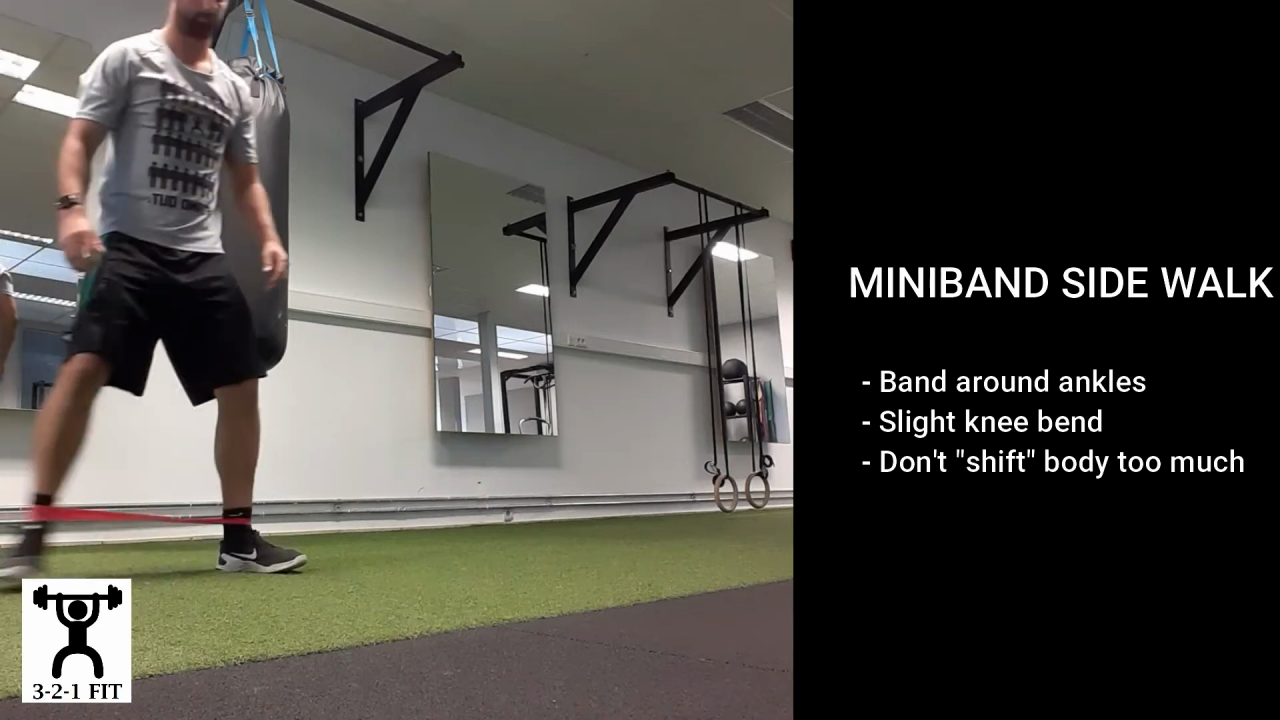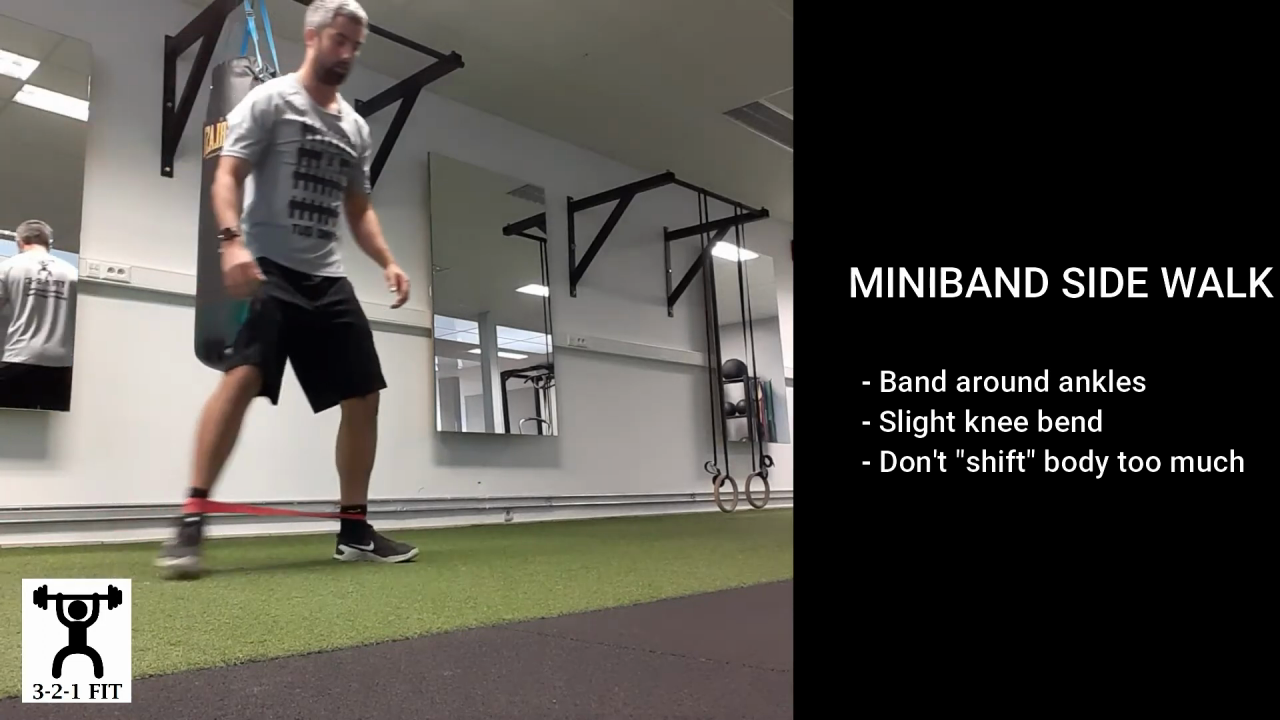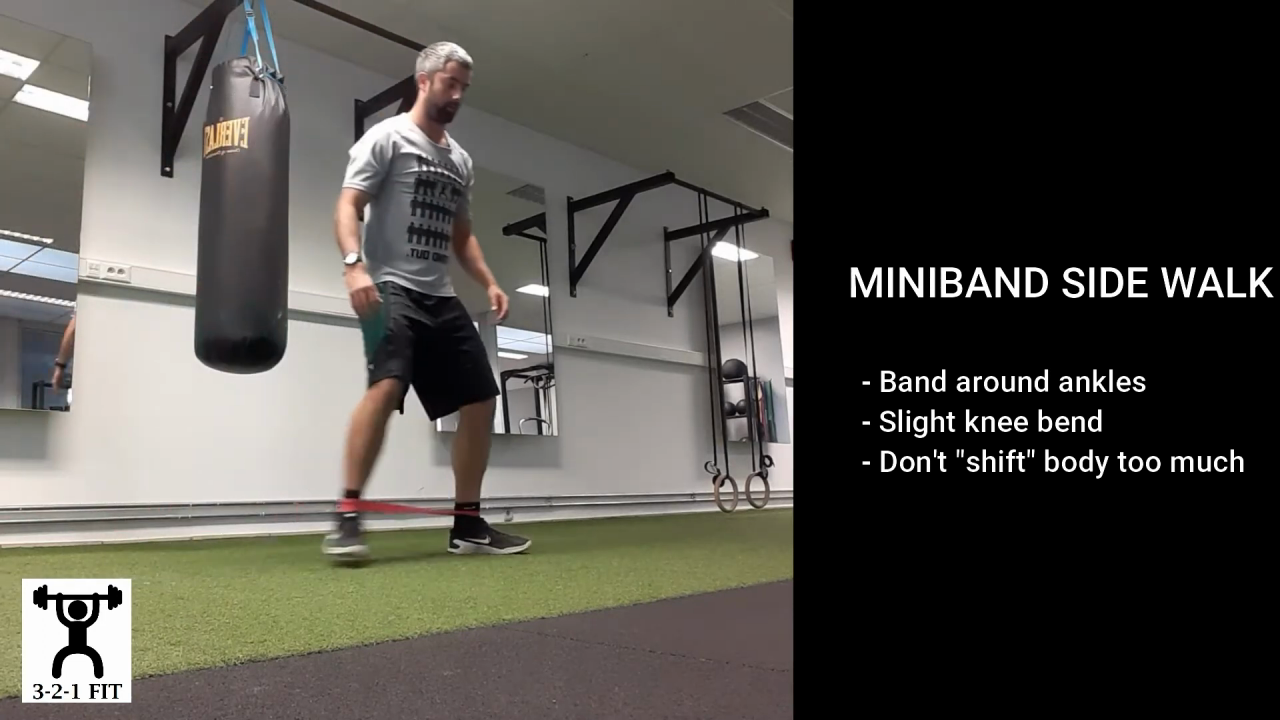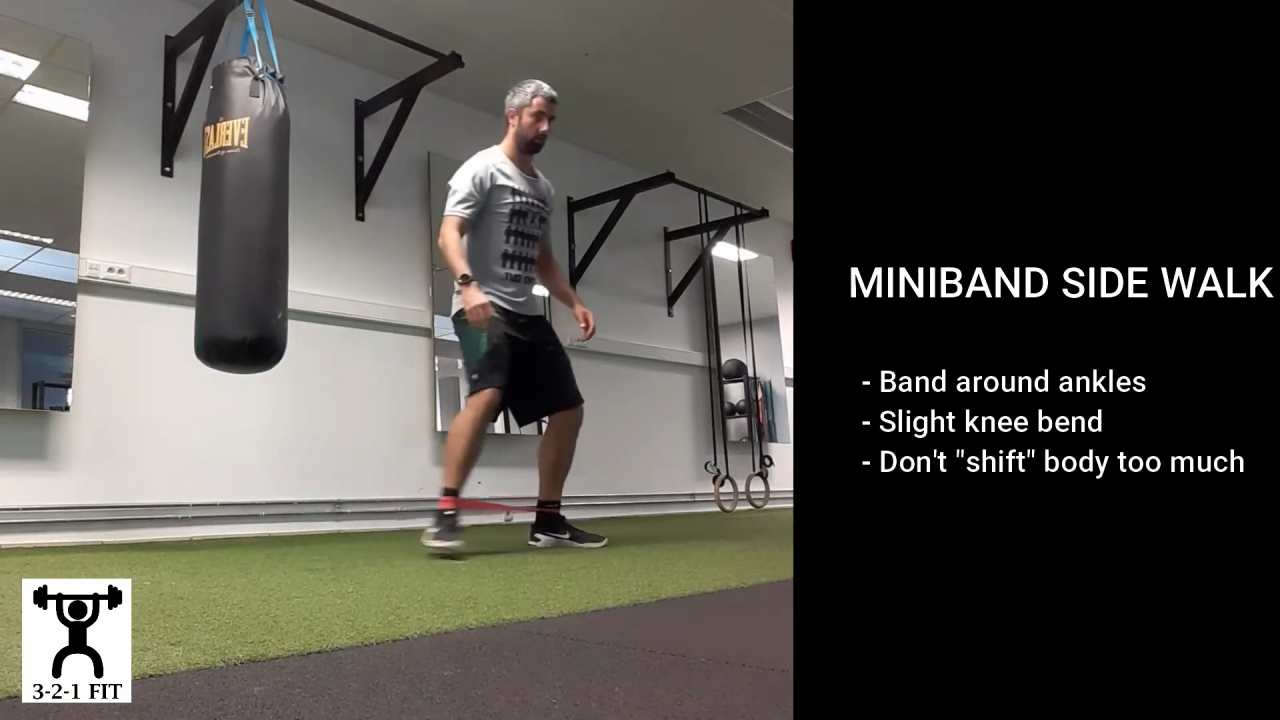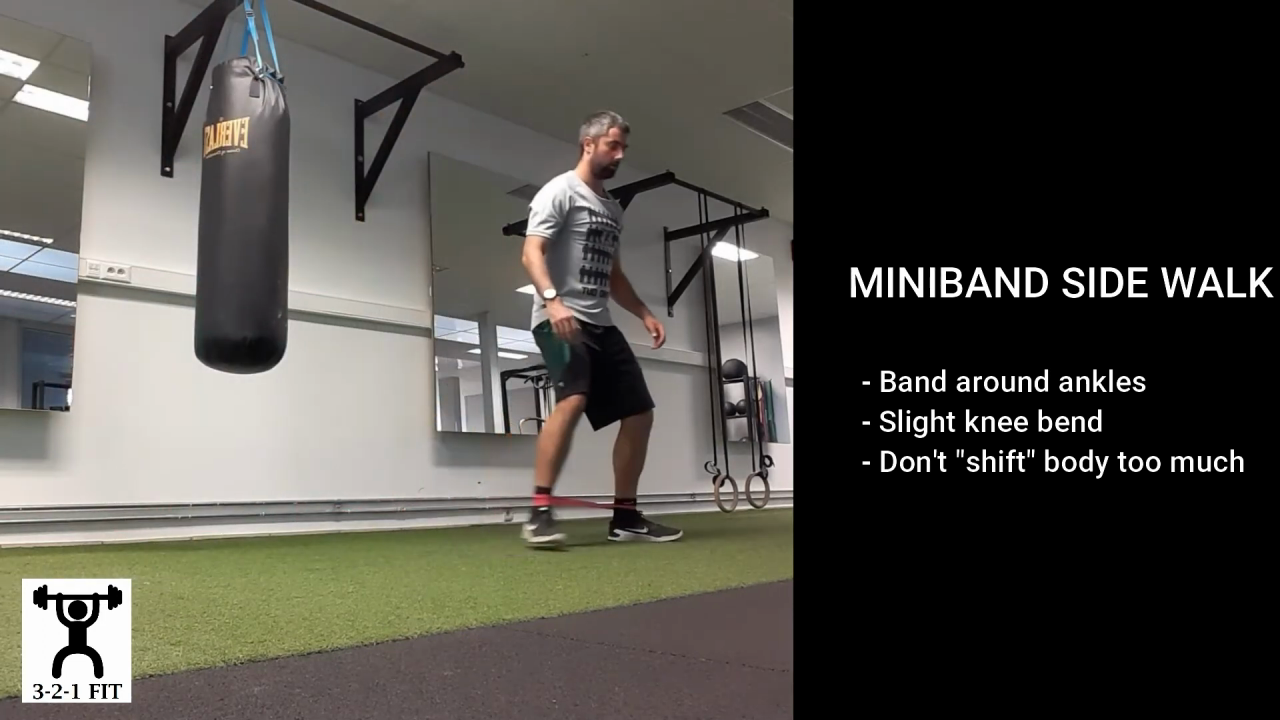
dt=1s
person 1, frame 1
left shoulder: (235, 88)
right shoulder: (129, 58)
left elbow: (246, 179)
right elbow: (79, 140)
left wrist: (268, 237)
right wrist: (72, 207)
left hip: (202, 258)
right hip: (131, 245)
left knee: (241, 389)
right knee: (84, 368)
left ankle: (239, 536)
person 1, frame 2
left shoulder: (356, 127)
right shoulder: (270, 100)
right elbow: (228, 174)
left wrist: (388, 262)
right wrist: (233, 240)
left hip: (328, 279)
right hip: (271, 269)
left knee: (364, 396)
right knee: (242, 376)
left ankle: (354, 530)
right ankle: (191, 519)
person 1, frame 3
left shoulder: (460, 160)
right shoulder: (387, 137)
right elbow: (348, 205)
left wrist: (490, 283)
right wrist: (354, 264)
left hip: (442, 297)
right hip: (393, 289)
left knee: (481, 403)
right knee: (386, 384)
left ankle: (468, 524)
right ankle: (347, 516)
person 1, frame 4
left shoulder: (543, 187)
right shoulder: (483, 169)
right elbow: (449, 233)
left wrist: (575, 303)
right wrist: (467, 284)
left hip: (528, 313)
right hip: (485, 311)
left knee: (568, 410)
right knee: (486, 395)
left ankle: (548, 520)
right ankle: (445, 512)
person 1, frame 5
left shoulder: (613, 208)
right shoulder: (560, 191)
right elbow: (532, 252)
left wrist: (645, 313)
right wrist: (551, 299)
left hip: (600, 324)
right hip: (561, 321)
left knee: (639, 413)
right knee: (572, 400)
left ankle: (625, 516)
right ankle: (539, 511)
